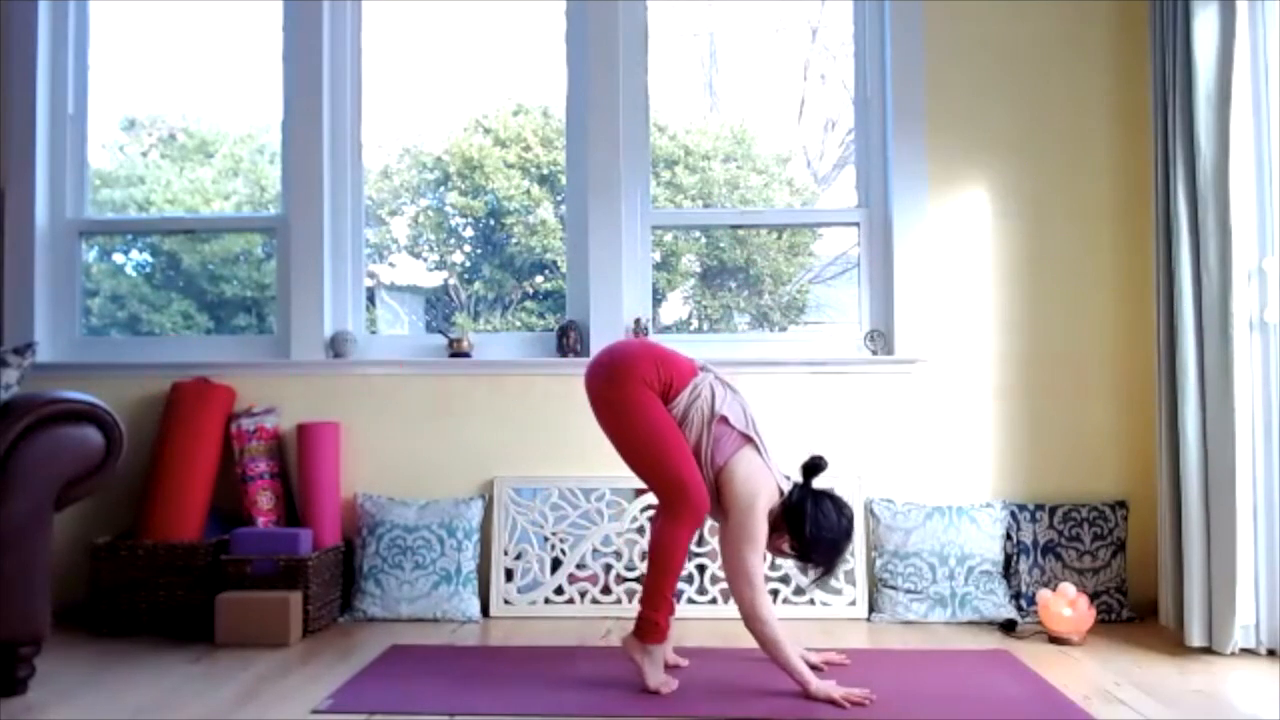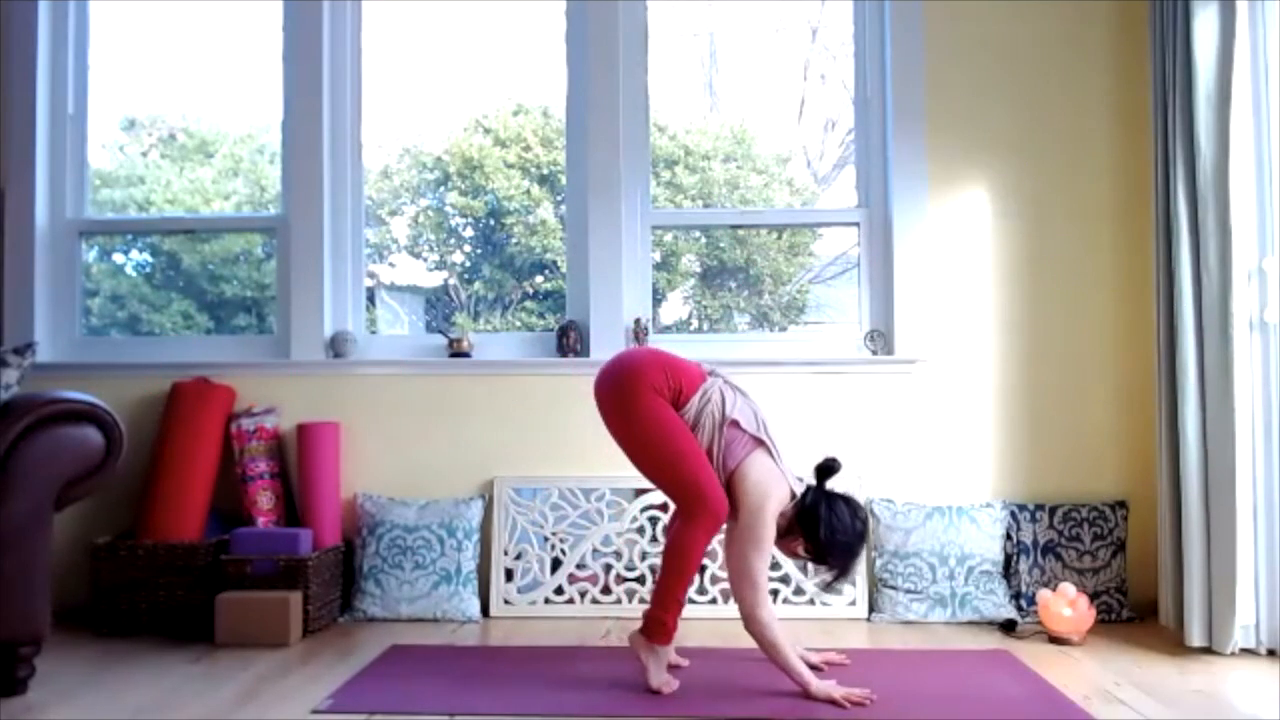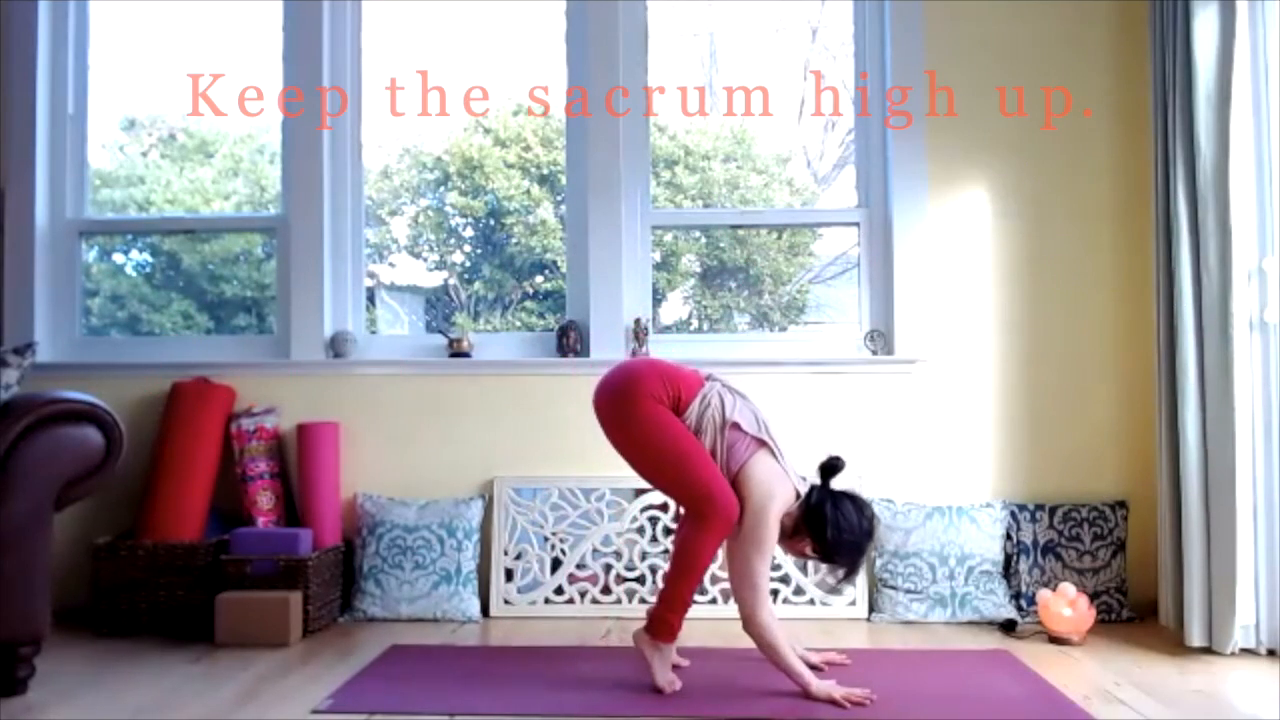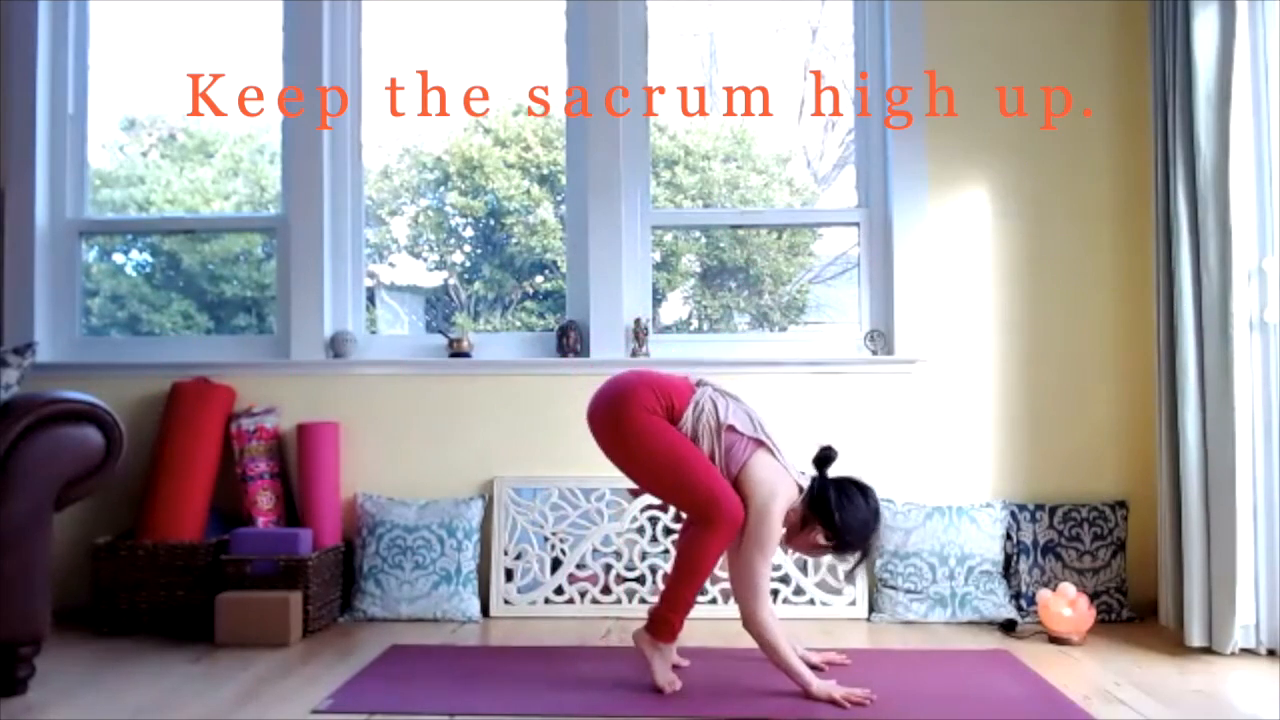
dt=0.3s
person 1, frame 1
left shoulder: (773, 495)
right shoulder: (754, 501)
left elbow: (751, 589)
right elbow: (755, 609)
left wrist: (791, 652)
right wrist: (811, 683)
left hip: (647, 375)
right hip: (627, 372)
left knee: (682, 504)
right knee: (689, 504)
left ankle: (656, 635)
right ankle: (647, 638)
person 1, frame 2
left shoulder: (782, 496)
right shoulder: (766, 504)
left elbow: (751, 587)
right elbow: (755, 612)
left wrist: (793, 652)
right wrist: (811, 683)
left hip: (655, 381)
right hip: (636, 381)
left knee: (697, 508)
right knee: (707, 508)
left ankle: (660, 632)
right ankle: (654, 636)
person 1, frame 3
left shoulder: (790, 497)
right shoulder: (770, 503)
left elbow: (752, 588)
right elbow: (755, 614)
left wrist: (791, 651)
right wrist: (811, 683)
left hip: (651, 389)
right hip: (636, 391)
left knee: (709, 513)
right knee: (718, 511)
left ankle: (662, 633)
right ankle: (658, 636)
person 1, frame 4
left shoulder: (788, 493)
right shoulder: (773, 500)
left elbow: (750, 587)
right elbow: (756, 613)
left wrist: (793, 652)
right wrist: (812, 684)
left hip: (647, 404)
right hip: (628, 405)
left knee: (712, 517)
right knee: (722, 515)
left ankle: (663, 632)
right ankle: (659, 635)
